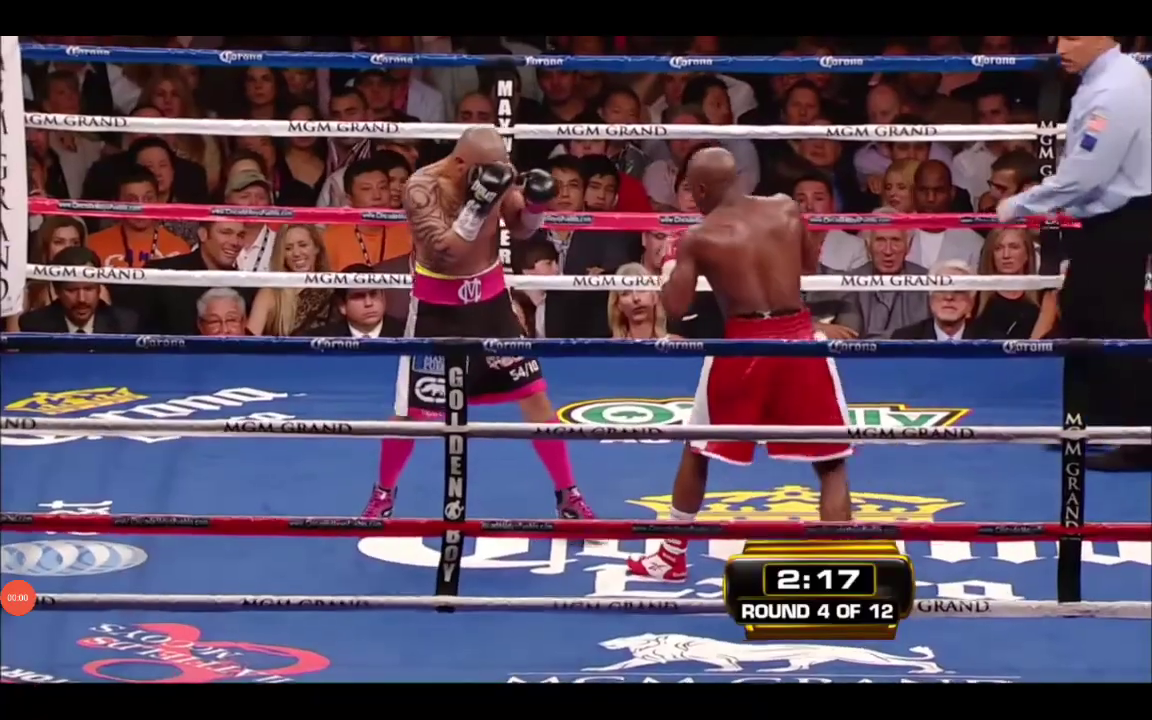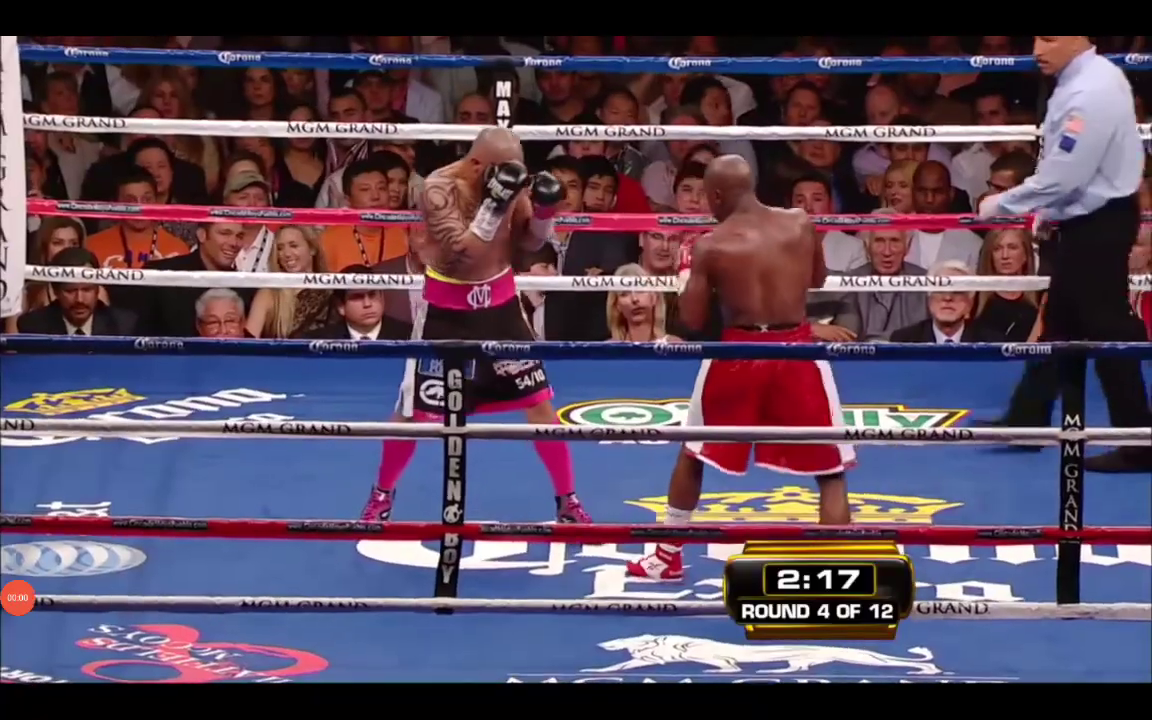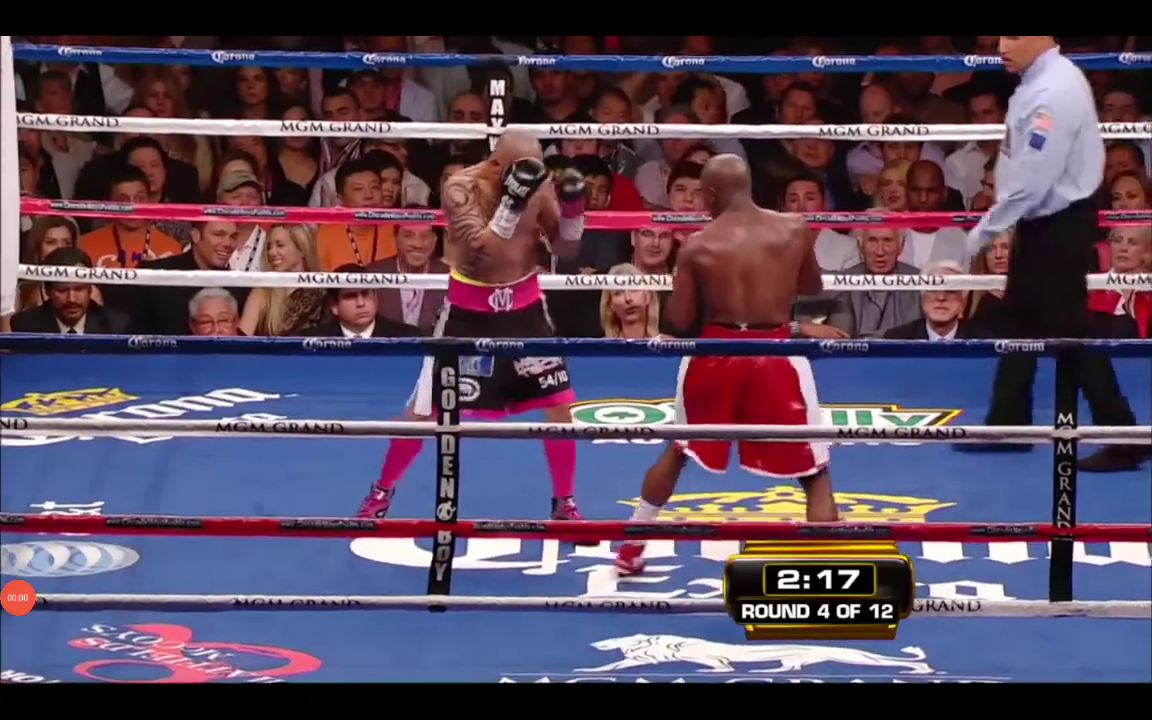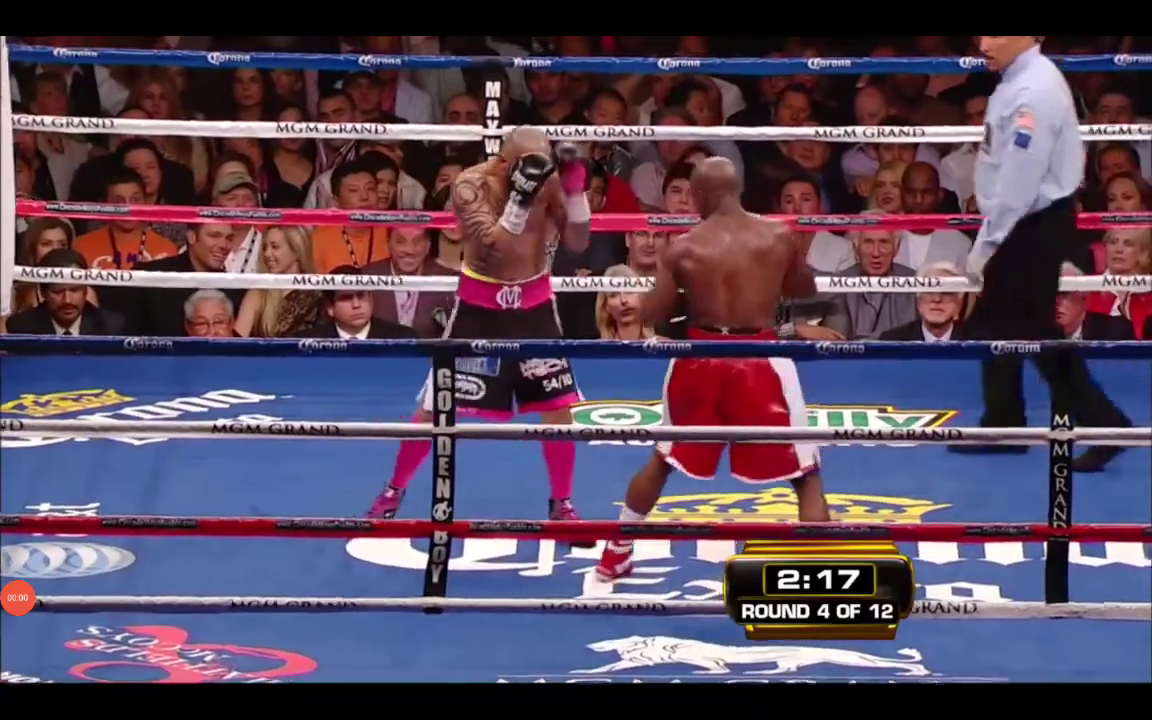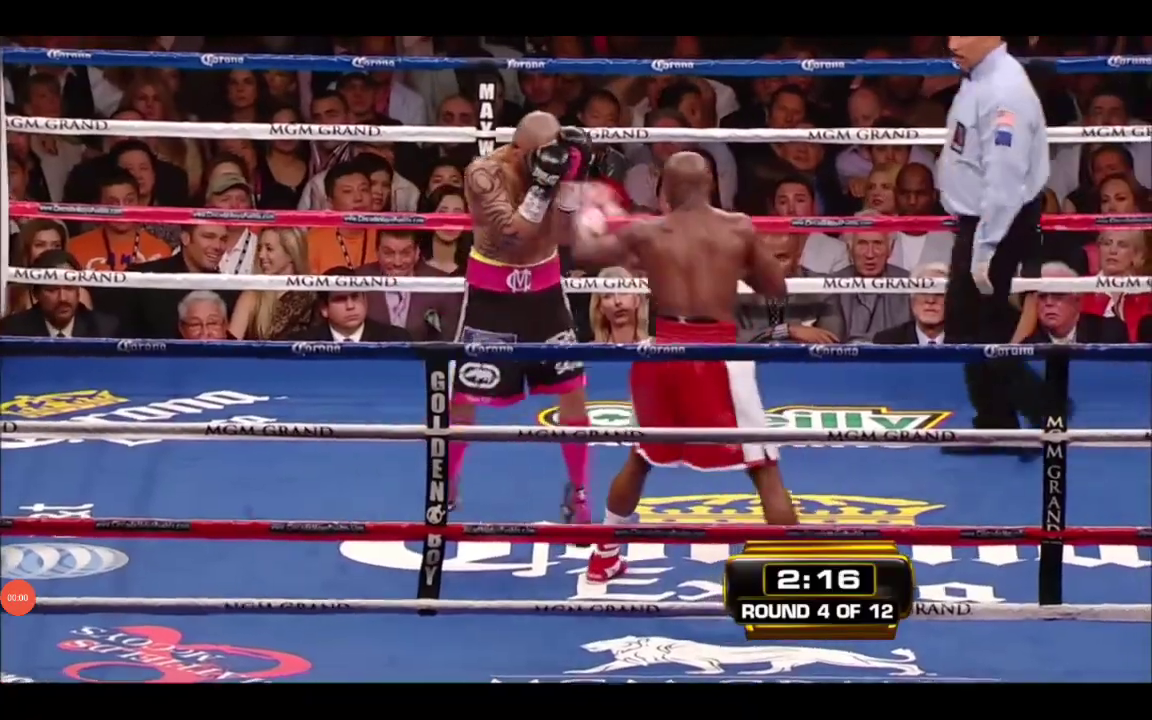
dt=0.1s
person 1, frame 1
left shoulder: (1111, 93)
right shoulder: (1115, 74)
left elbow: (1081, 177)
left wrist: (1019, 204)
right wrist: (1061, 201)
right hip: (1109, 217)
right knee: (1078, 317)
right ankle: (1091, 418)
person 1, frame 2
left shoulder: (1088, 94)
right shoulder: (1091, 77)
left elbow: (1061, 178)
left wrist: (1002, 203)
right wrist: (1045, 206)
left hip: (1097, 225)
right hip: (1089, 219)
left knee: (1108, 331)
right knee: (1058, 322)
person 1, frame 3
left shoulder: (1051, 93)
right shoulder: (1042, 79)
left elbow: (1030, 181)
left wrist: (985, 229)
right wrist: (999, 223)
left hip: (1056, 226)
right hip: (1044, 222)
left knee: (1069, 331)
right knee: (1019, 323)
right ankle: (1008, 422)
person 1, frame 4
left shoulder: (1033, 91)
right shoulder: (1020, 78)
left elbow: (1019, 180)
left wrist: (984, 243)
left hip: (1034, 225)
right hip: (1021, 223)
left knee: (1035, 331)
right knee: (996, 324)
left ankle: (1105, 426)
right ankle: (1002, 424)
person 1, frame 5
left shoulder: (1003, 91)
right shoulder: (978, 78)
left elbow: (1005, 180)
left wrist: (985, 249)
left hip: (995, 227)
right hip: (978, 222)
left knee: (970, 327)
right knee: (980, 325)
left ankle: (1045, 414)
right ankle: (996, 426)
person 2, frame 1
left shoulder: (699, 238)
right shoulder: (786, 209)
left elbow: (674, 307)
right elbow: (809, 263)
left wrist: (672, 261)
left hip: (743, 347)
right hip: (798, 340)
left knee: (698, 454)
right knee: (832, 464)
left ankle: (670, 557)
person 2, frame 2
left shoulder: (711, 246)
right shoulder: (800, 222)
left elbow: (691, 319)
right elbow: (817, 279)
left wrist: (691, 271)
left hip: (738, 356)
right hip: (796, 353)
left knee: (693, 456)
right knee: (831, 474)
left ankle: (666, 556)
person 2, frame 3
left shoulder: (696, 246)
right shoulder: (793, 229)
left elbow: (677, 320)
right elbow: (812, 286)
left hip: (716, 356)
right hip: (776, 355)
left knee: (677, 450)
right knee: (815, 475)
left ankle: (631, 548)
person 2, frame 4
left shoulder: (682, 248)
right shoulder: (780, 235)
left elbow: (651, 315)
right elbow: (805, 290)
left hip: (701, 360)
right hip: (761, 361)
left knee: (663, 459)
right knee: (806, 476)
left ankle: (616, 554)
person 2, frame 5
left shoulder: (648, 232)
right shoulder: (742, 229)
left elbow: (586, 253)
right elbow: (777, 289)
left wrist: (588, 219)
left hip: (662, 349)
right hip: (718, 353)
left knee: (642, 457)
right knee: (766, 467)
left ankle: (604, 556)
person 3, frame 1
left shoulder: (502, 183)
right shoulder: (422, 187)
left elbow: (519, 230)
right elbow: (445, 253)
left wrist: (536, 207)
right wrist: (477, 203)
left hip: (490, 297)
right hip: (439, 304)
left knee: (535, 397)
right knee: (414, 410)
left ankle: (568, 497)
right ankle: (384, 493)
person 3, frame 2
left shoulder: (513, 185)
right shoulder: (439, 189)
left elbow: (527, 243)
right elbow: (462, 254)
left wrist: (544, 212)
right wrist: (494, 203)
left hip: (500, 301)
right hip: (448, 309)
left knee: (539, 403)
right knee: (417, 413)
left ankle: (568, 502)
right ankle: (382, 494)
person 3, frame 3
left shoulder: (541, 185)
right shoulder: (461, 188)
left elbow: (565, 248)
right elbow: (483, 254)
left wrist: (573, 207)
right wrist: (514, 199)
left hip: (524, 306)
right hip: (470, 308)
left knee: (557, 405)
right knee: (428, 411)
left ankle: (564, 504)
right ankle: (381, 493)
person 3, frame 4
left shoulder: (550, 182)
right shoulder: (470, 186)
left elbow: (577, 243)
right elbow: (493, 250)
left wrist: (575, 188)
right wrist: (522, 195)
left hip: (533, 304)
right hip: (479, 306)
left knee: (559, 408)
right knee: (436, 409)
left ankle: (561, 505)
right ankle: (393, 492)
person 3, frame 5
left shoulder: (561, 166)
right shoulder: (485, 171)
left elbow: (573, 233)
right elbow: (509, 236)
left wrist: (575, 177)
right wrist: (539, 185)
left hip: (544, 288)
right hip: (490, 291)
left knee: (573, 394)
right knee: (464, 399)
left ankle: (577, 494)
right ankle: (446, 491)
